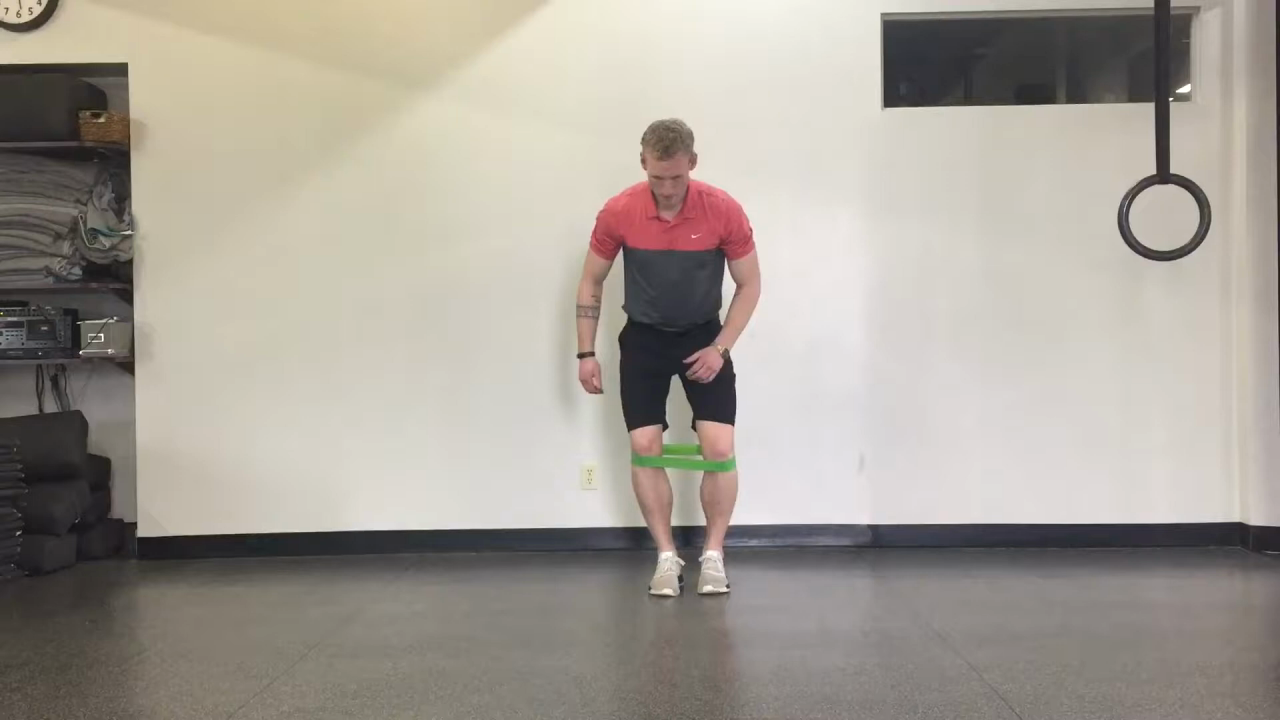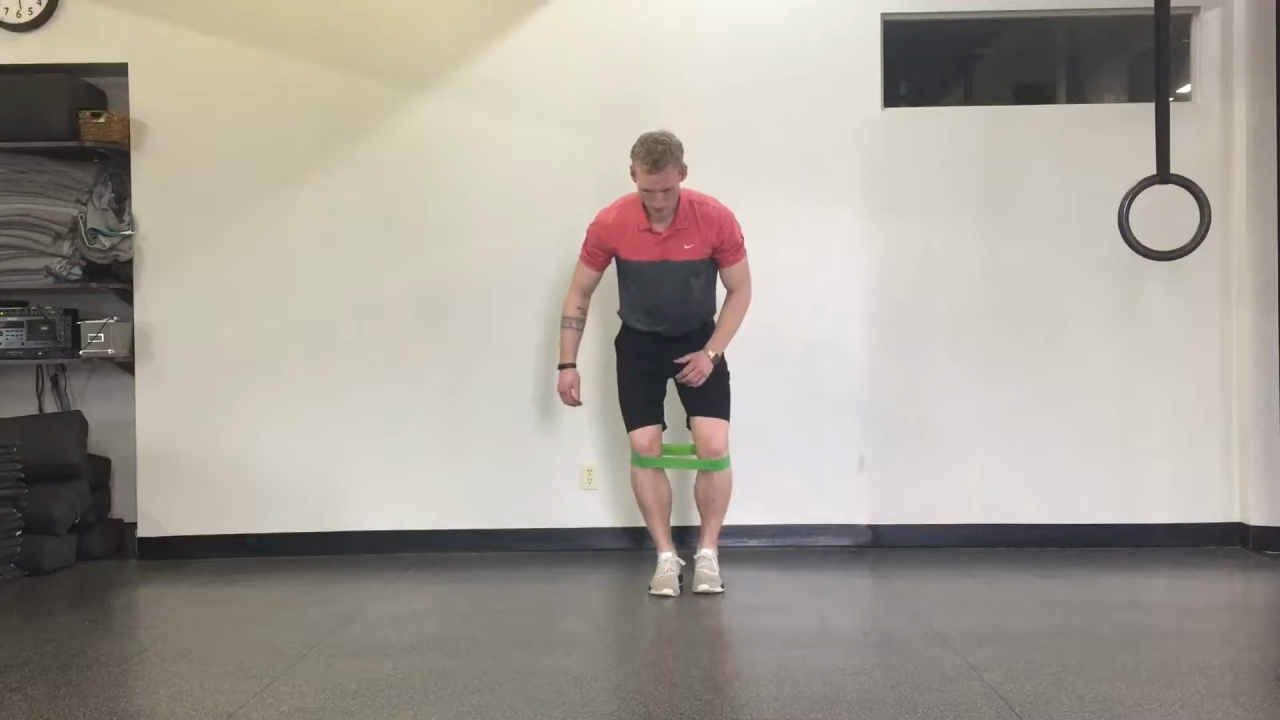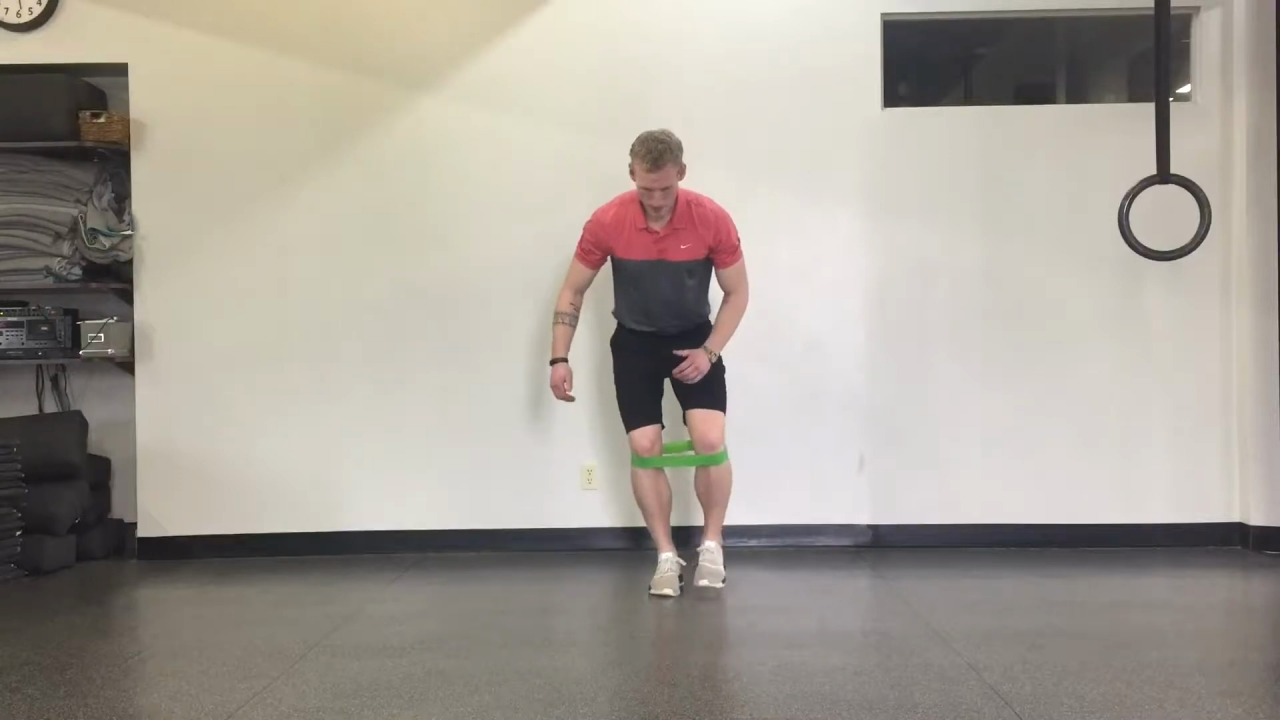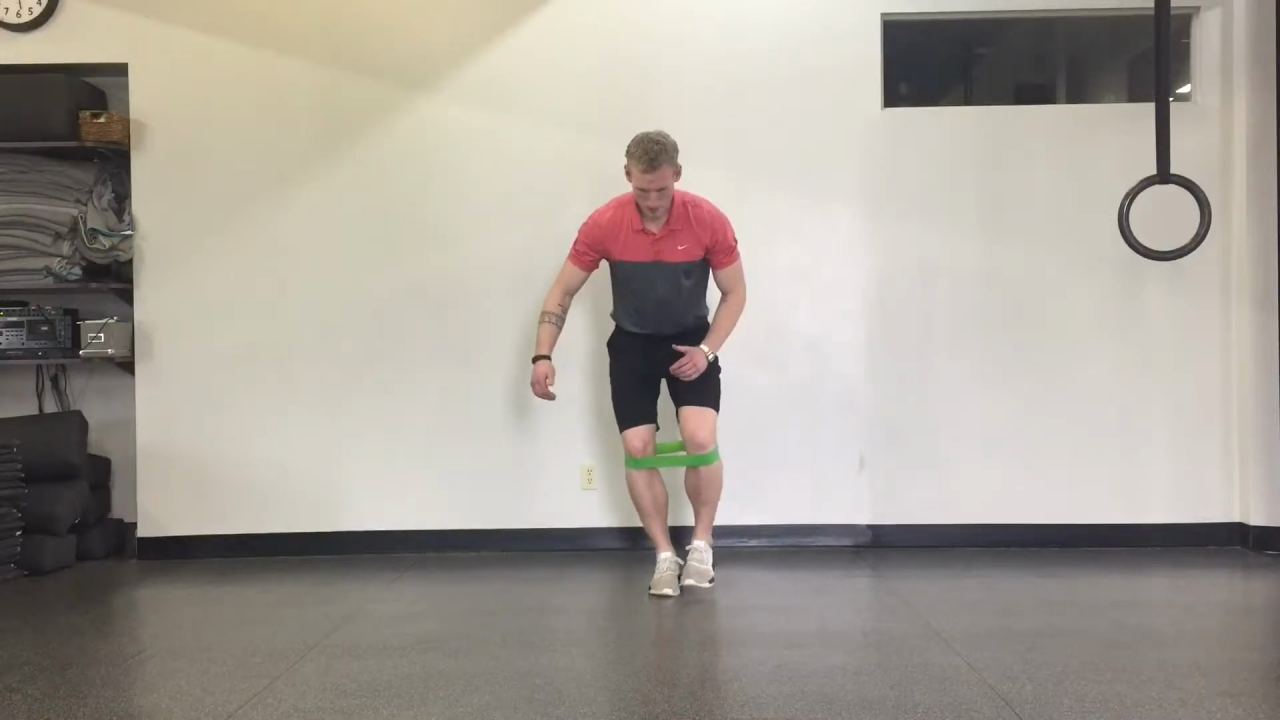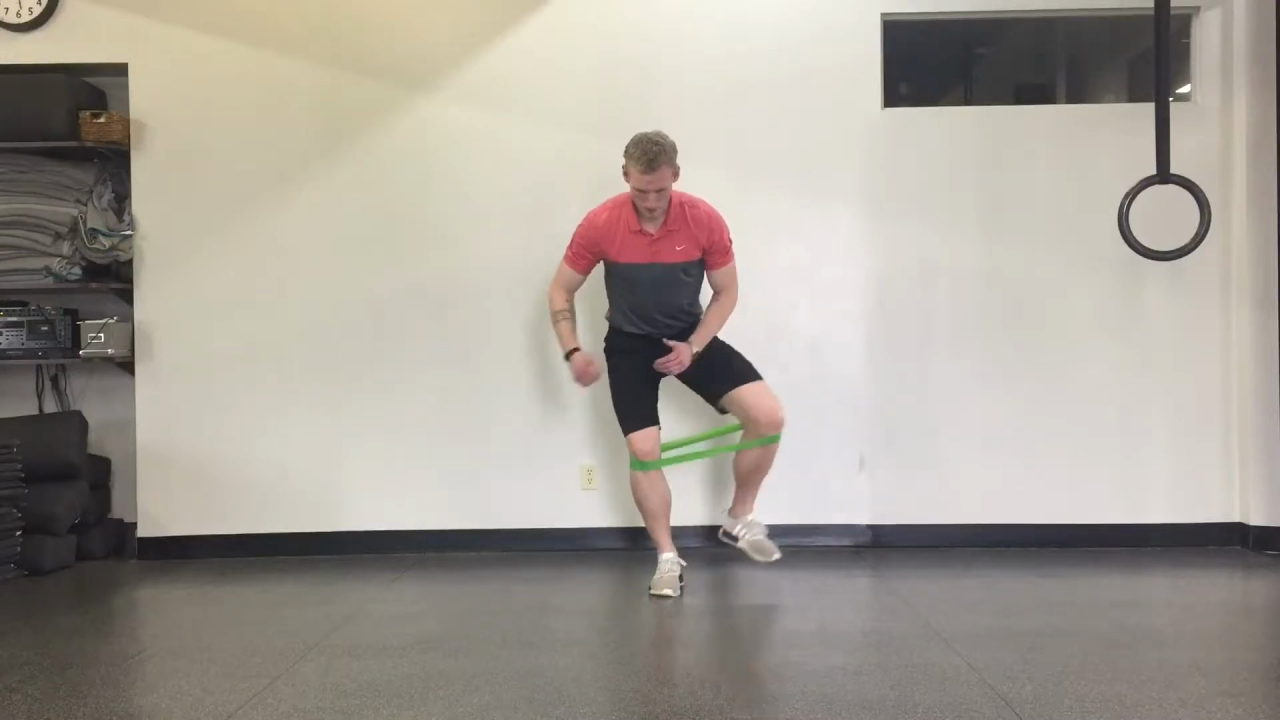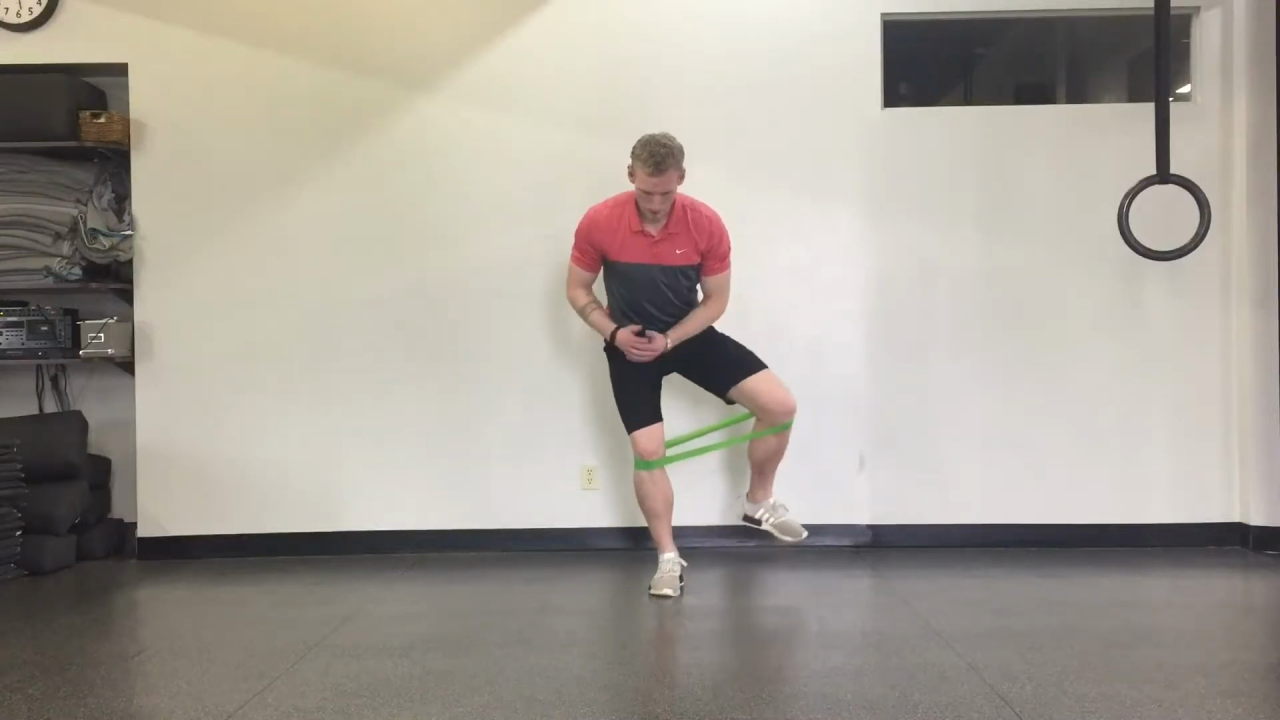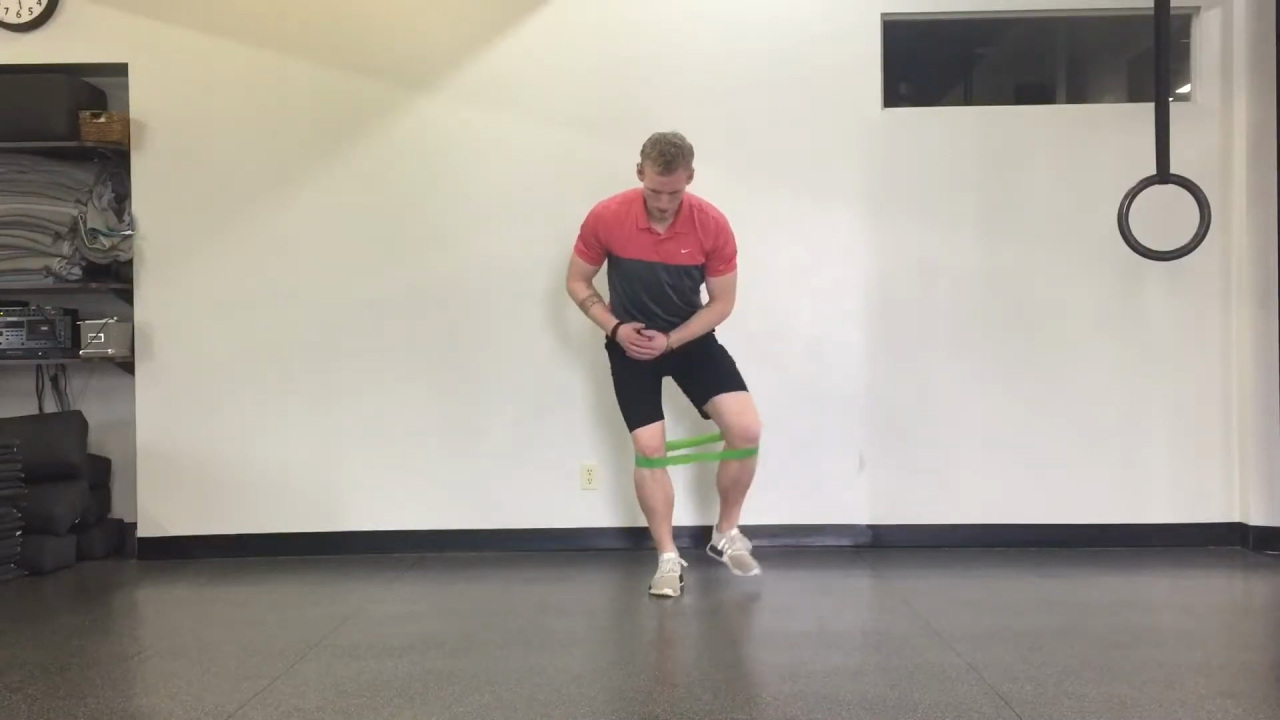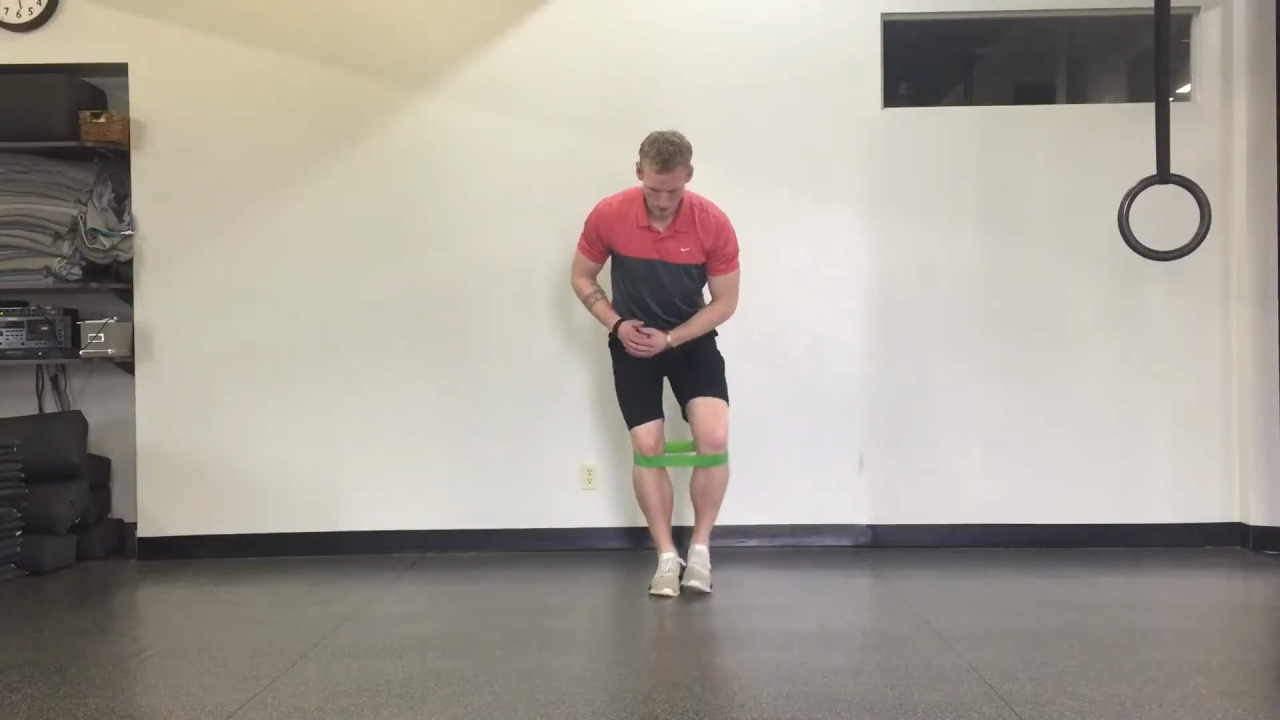
dt=0.4s
person 1, frame 1
left shoulder: (724, 211)
right shoulder: (617, 213)
left elbow: (749, 284)
right elbow: (591, 282)
left wrist: (720, 348)
right wrist: (586, 353)
left hip: (703, 337)
right hip: (642, 339)
left knee: (719, 448)
right knee: (645, 447)
left ankle: (713, 555)
right ankle: (666, 557)
person 1, frame 2
left shoulder: (716, 219)
right shoulder: (609, 224)
left elbow: (740, 291)
right elbow: (579, 295)
left wrist: (712, 352)
right wrist: (567, 364)
left hip: (698, 340)
right hip: (638, 343)
left knee: (713, 446)
right knee: (644, 447)
left ankle: (707, 553)
right ankle: (666, 557)
person 1, frame 3
left shoulder: (712, 219)
right shoulder: (606, 222)
left elbow: (737, 293)
right elbow: (573, 290)
left wrist: (708, 351)
right wrist: (560, 358)
left hip: (693, 338)
right hip: (634, 341)
left knee: (710, 440)
right knee: (644, 447)
left ankle: (712, 545)
right ankle: (667, 557)
person 1, frame 4
left shoulder: (709, 221)
right shoulder: (603, 224)
left elbow: (735, 292)
right elbow: (562, 291)
left wrist: (708, 350)
right wrist: (542, 356)
left hip: (691, 340)
right hip: (632, 343)
left knee: (700, 439)
right knee: (638, 448)
left ankle: (702, 544)
right ankle: (666, 557)
person 1, frame 5
left shoulder: (706, 220)
right shoulder: (598, 225)
left elbow: (727, 293)
right elbow: (560, 292)
left wrist: (693, 348)
right wrist: (573, 352)
left hip: (688, 336)
right hip: (628, 344)
left knee: (768, 416)
right knee: (644, 451)
left ankle: (740, 518)
right ankle: (667, 558)
person 1, frame 6
left shoulder: (706, 224)
right shoulder: (599, 223)
left elbow: (716, 300)
right elbow: (577, 289)
left wrist: (669, 340)
right wrist: (613, 332)
left hip: (690, 333)
right hip: (631, 342)
left knee: (779, 404)
right knee: (648, 450)
left ankle: (759, 503)
right ankle: (668, 559)
person 1, frame 7
left shoulder: (712, 224)
right shoulder: (605, 217)
left elbow: (722, 302)
right elbow: (577, 282)
left wrist: (670, 340)
right wrist: (615, 328)
left hip: (691, 338)
right hip: (631, 342)
left knee: (745, 429)
right knee: (649, 448)
left ankle: (727, 535)
right ankle: (668, 558)
person 1, frame 8
left shoulder: (713, 223)
right shoulder: (608, 215)
left elbow: (725, 302)
right elbow: (581, 278)
left wrist: (669, 339)
right wrist: (616, 324)
left hip: (691, 340)
right hip: (633, 342)
left knee: (713, 439)
right knee: (648, 446)
left ankle: (700, 549)
right ankle: (666, 557)
